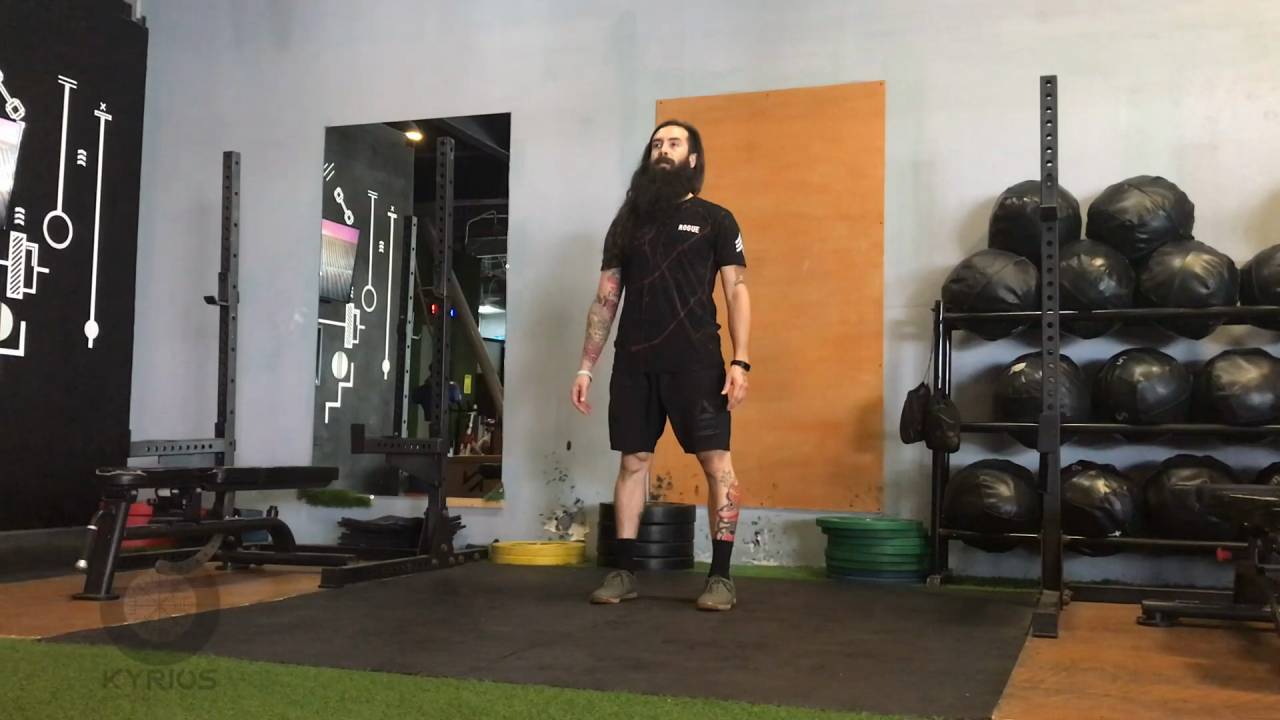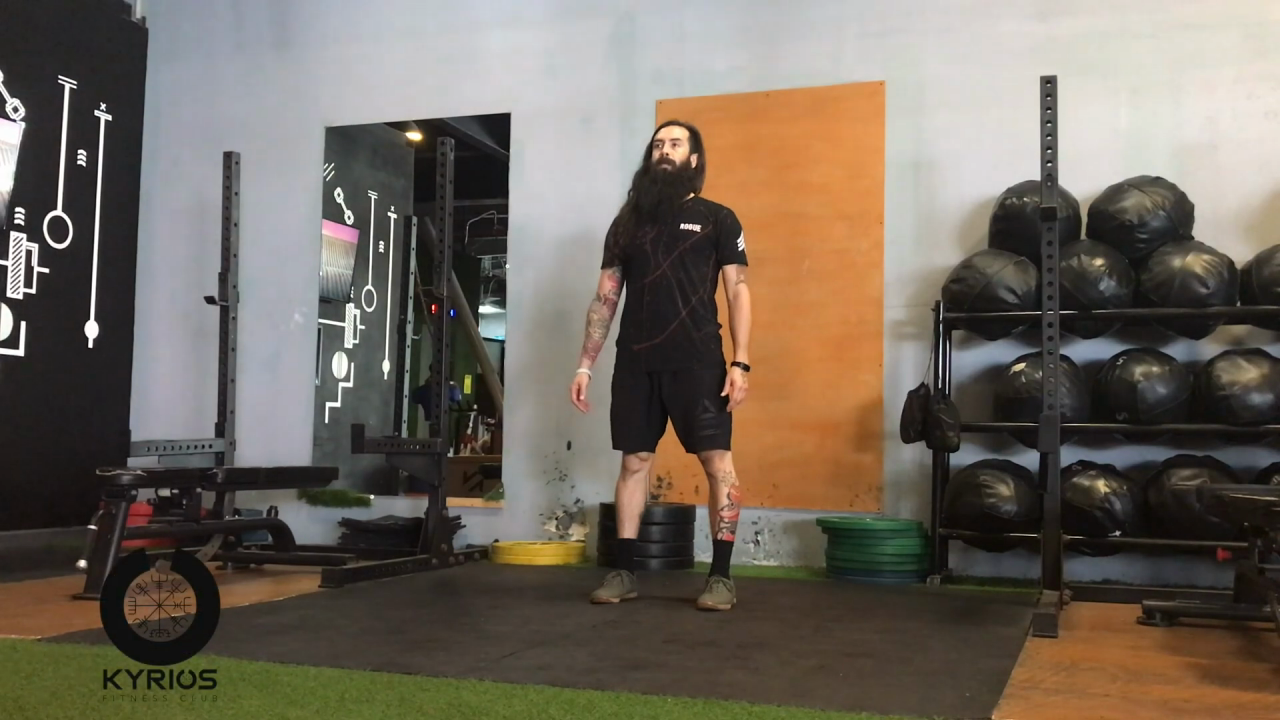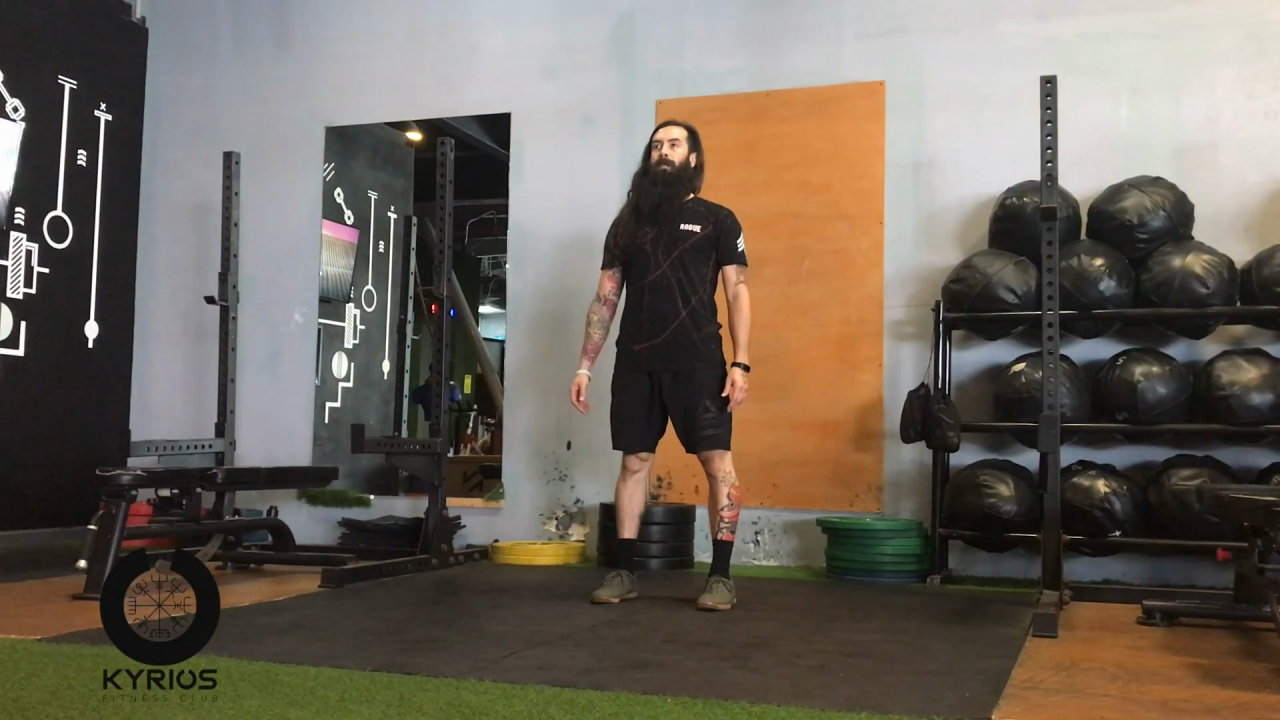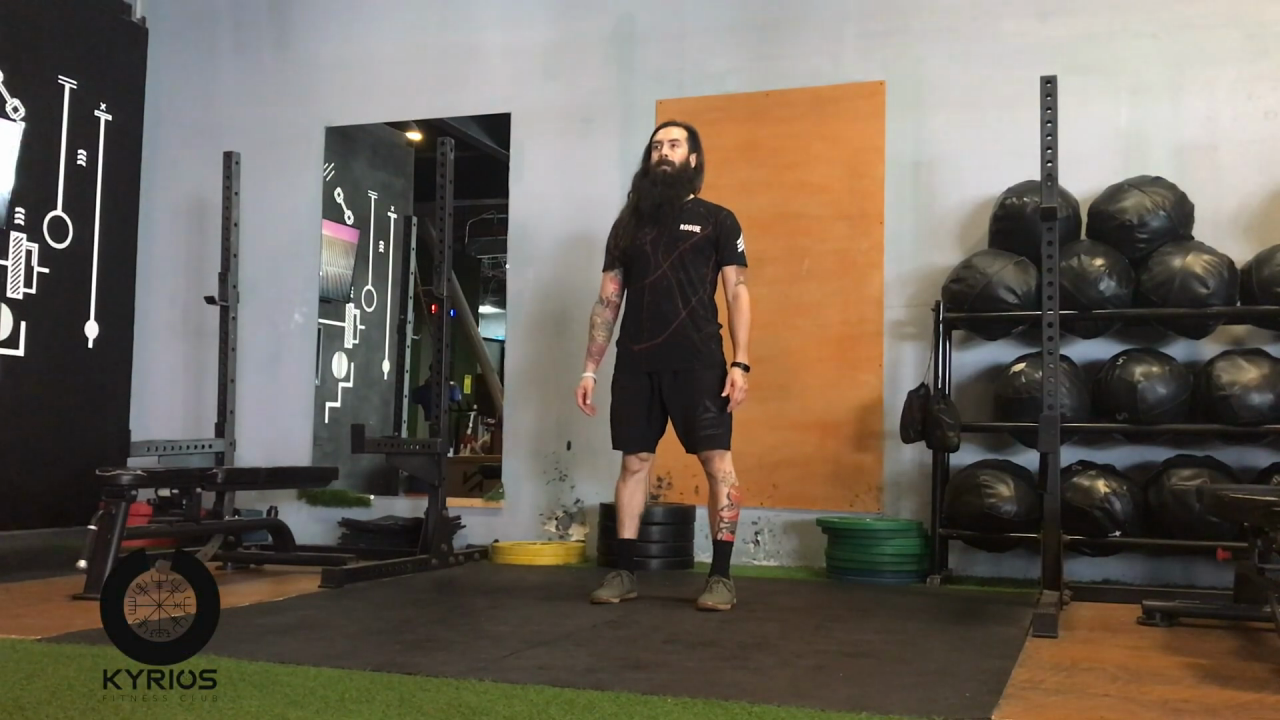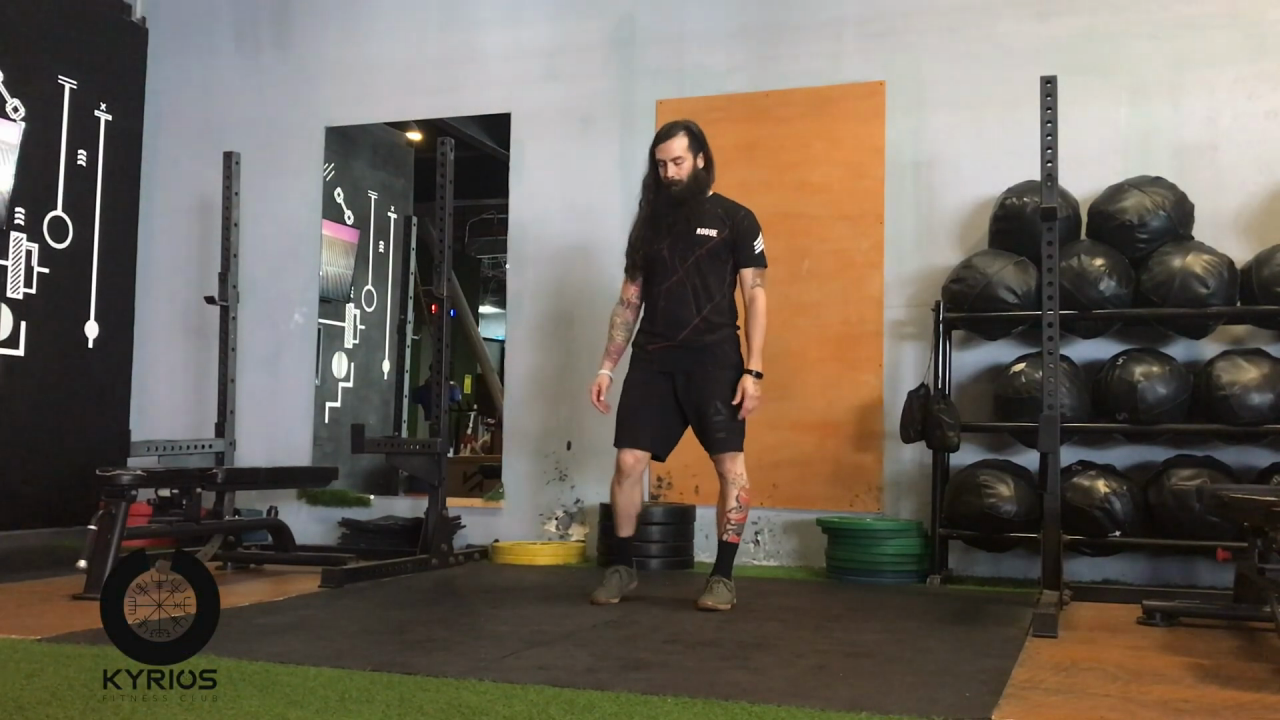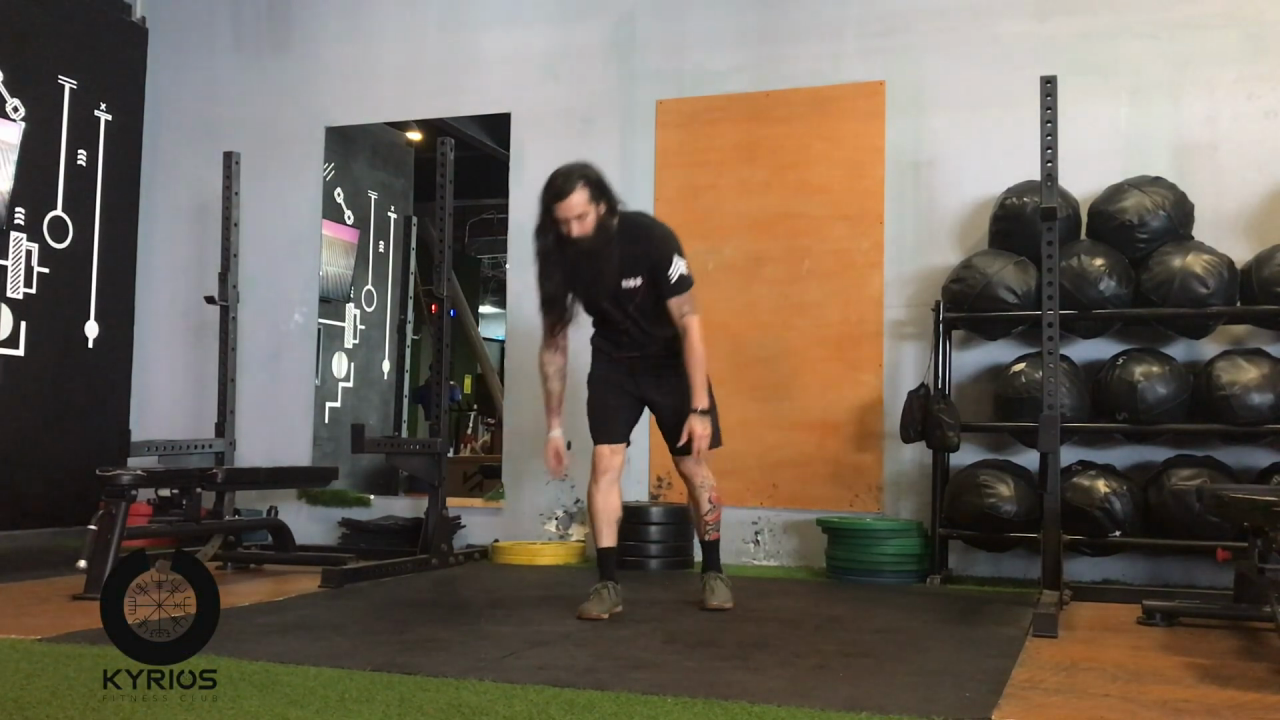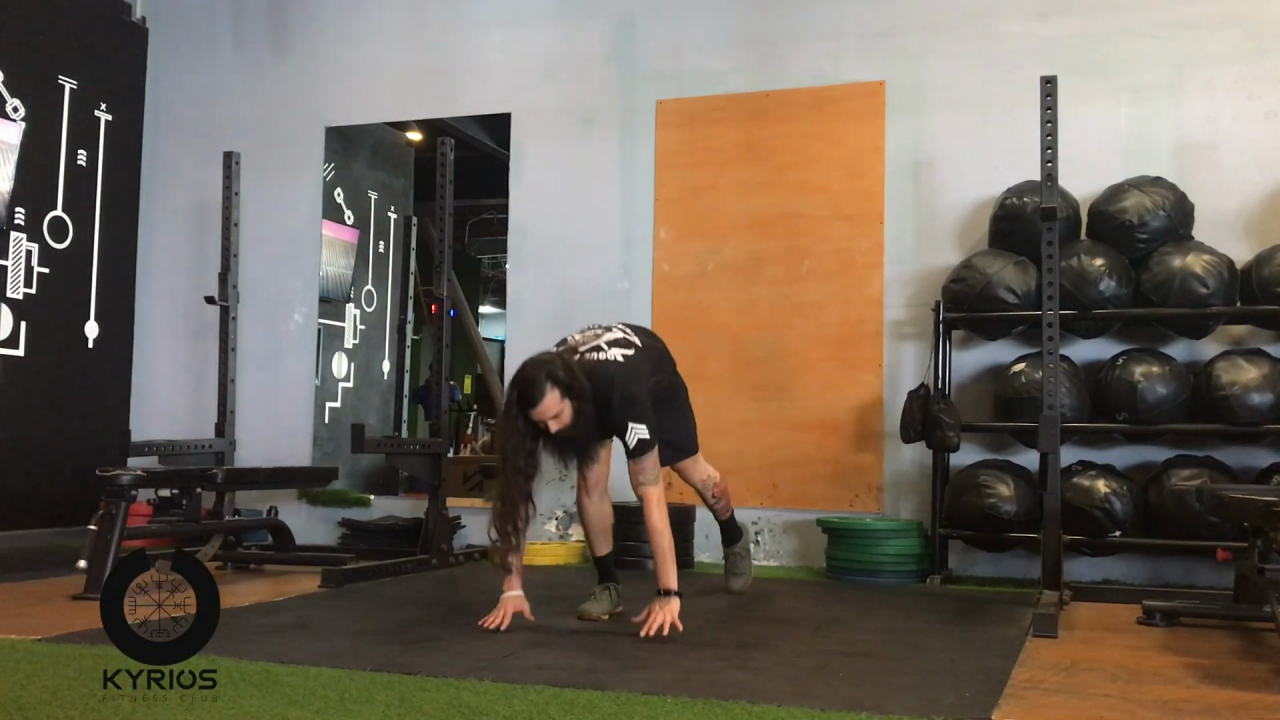
dt=0.7s
person 1, frame 1
left shoulder: (715, 220)
right shoulder: (627, 221)
left elbow: (736, 293)
right elbow: (605, 299)
left wrist: (740, 360)
right wrist: (585, 367)
left hip: (696, 362)
right hip: (633, 363)
left knee: (716, 461)
right knee: (632, 462)
left ankle: (720, 576)
right ankle: (623, 571)
person 1, frame 2
left shoulder: (717, 219)
right shoulder: (628, 221)
left elbow: (738, 292)
right elbow: (605, 298)
left wrist: (740, 362)
right wrist: (584, 365)
left hip: (698, 362)
right hip: (635, 362)
left knee: (717, 460)
right knee: (634, 461)
left ankle: (721, 575)
right ankle: (624, 571)
person 1, frame 3
left shoulder: (717, 220)
right shoulder: (627, 222)
left elbow: (737, 293)
right elbow: (605, 298)
left wrist: (740, 363)
right wrist: (584, 367)
left hip: (698, 362)
right hip: (635, 363)
left knee: (717, 461)
right knee: (634, 462)
left ankle: (721, 575)
right ankle: (623, 571)
person 1, frame 4
left shoulder: (716, 220)
right shoulder: (629, 224)
left elbow: (737, 293)
right elbow: (608, 300)
left wrist: (740, 362)
right wrist: (590, 369)
left hip: (697, 362)
right hip: (636, 363)
left knee: (717, 461)
right knee: (634, 462)
left ankle: (721, 576)
right ankle: (624, 571)
person 1, frame 5
left shoulder: (735, 220)
right shoulder: (649, 222)
left elbow: (755, 297)
right elbow: (629, 301)
left wrist: (753, 369)
right wrist: (607, 368)
left hip: (714, 362)
right hip: (652, 361)
left knee: (730, 464)
right knee: (628, 461)
left ankle: (722, 576)
right ankle: (622, 566)
person 1, frame 6
left shoulder: (650, 239)
right shoulder: (561, 258)
left elbow: (689, 324)
right elbow: (554, 344)
left wrist: (700, 407)
right wrist: (554, 427)
left hip: (669, 360)
right hip: (613, 361)
left knee: (694, 464)
right knee: (605, 465)
left ankle: (713, 571)
right ankle: (607, 582)
person 1, frame 7
left shoulder: (623, 394)
right shoulder: (537, 404)
left elbow: (652, 497)
right elbow: (514, 493)
left wrist: (668, 595)
right wrist: (512, 588)
left hip: (654, 376)
right hip: (589, 379)
left knee: (692, 469)
right knee: (590, 477)
left ankle: (734, 540)
right ankle: (608, 583)
